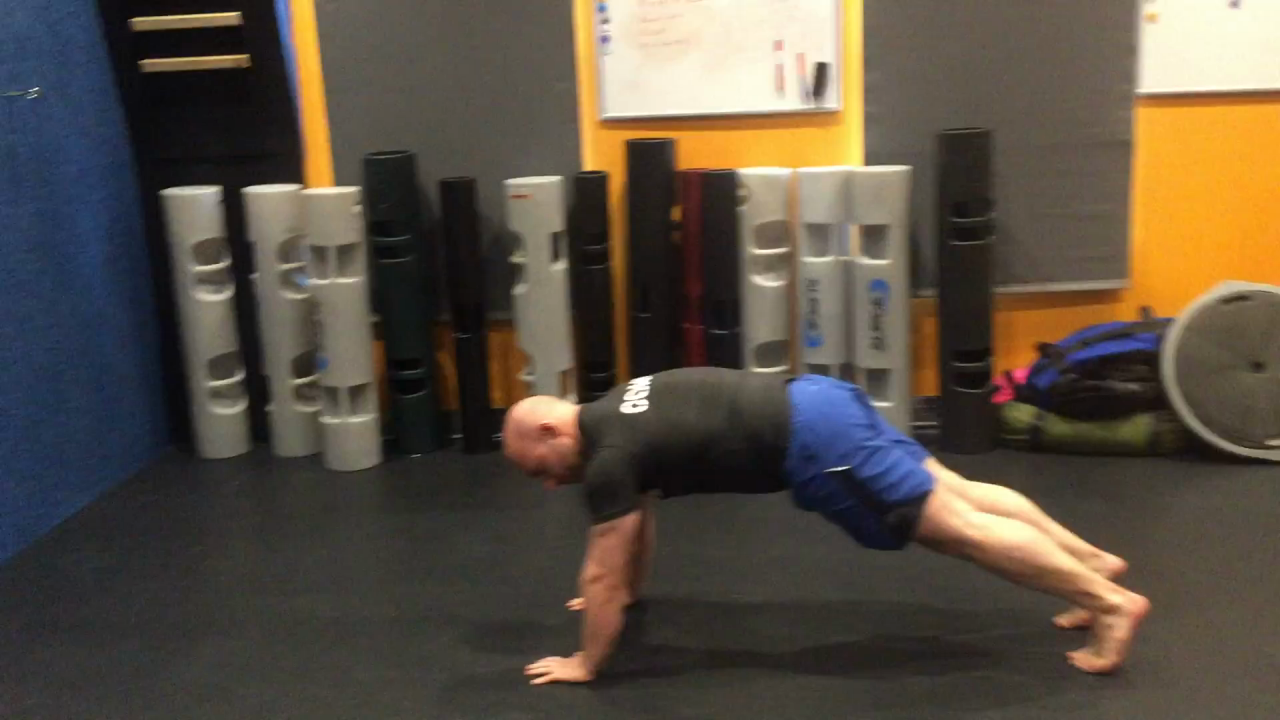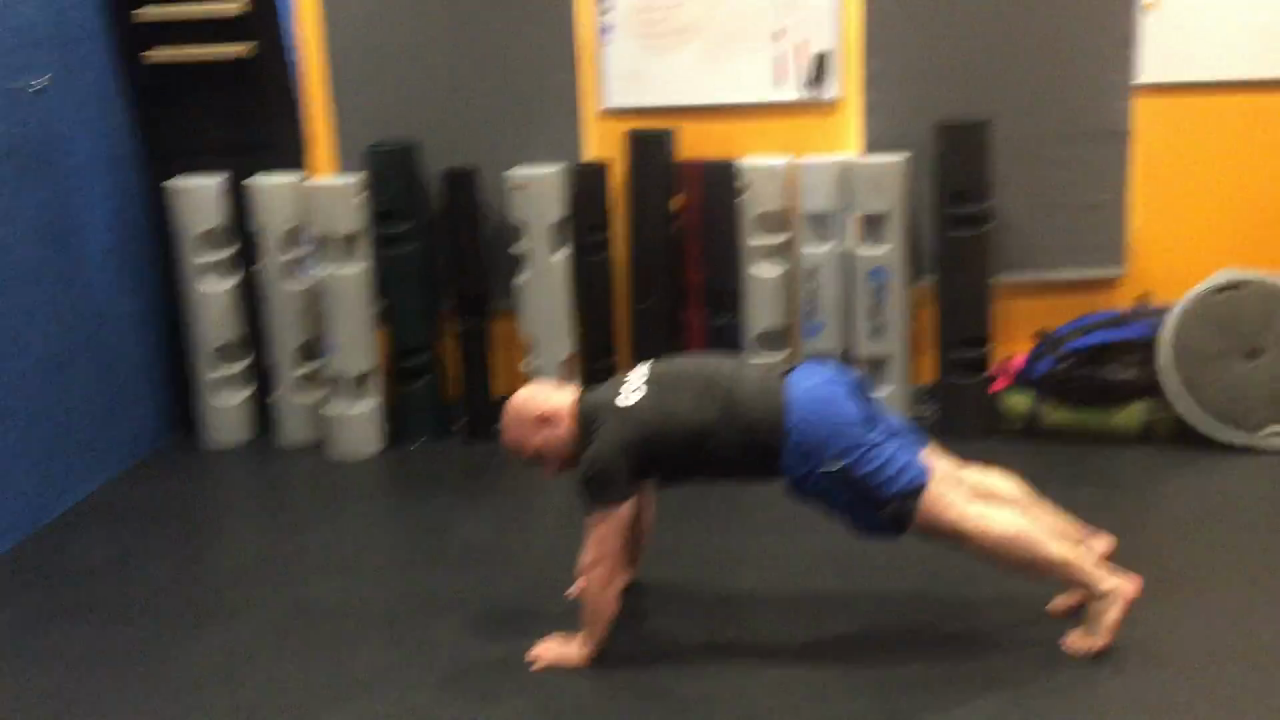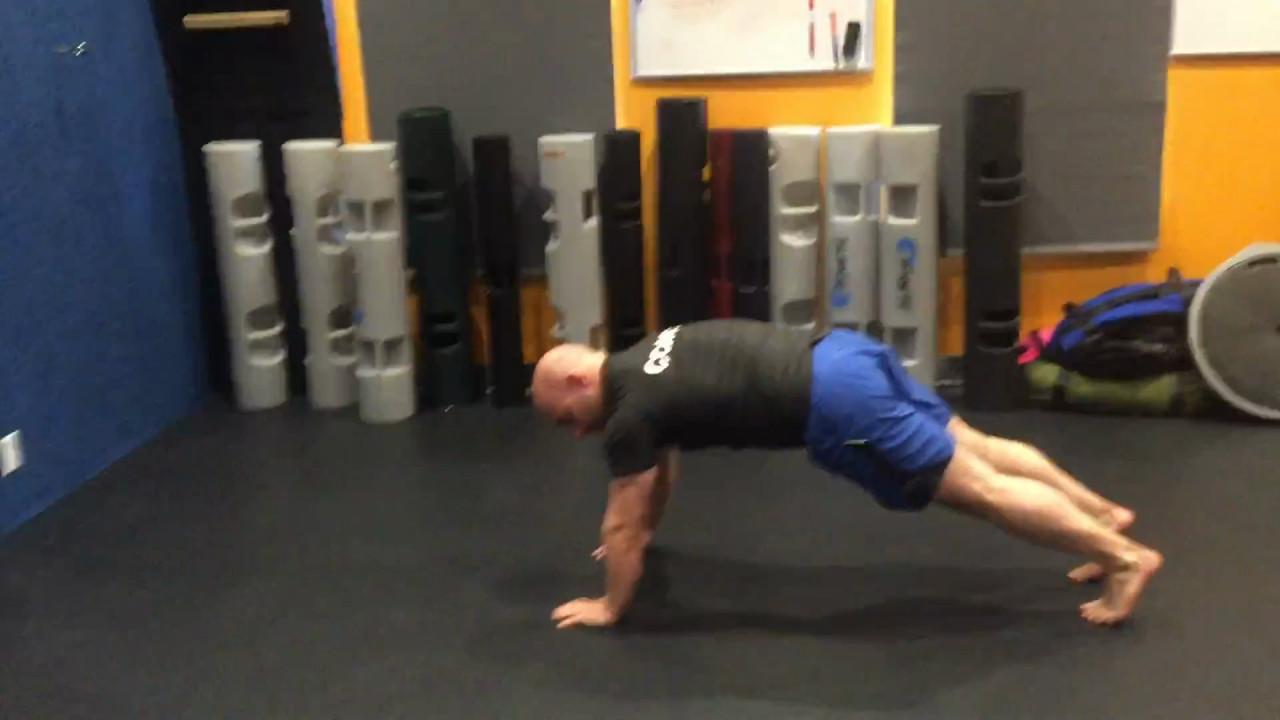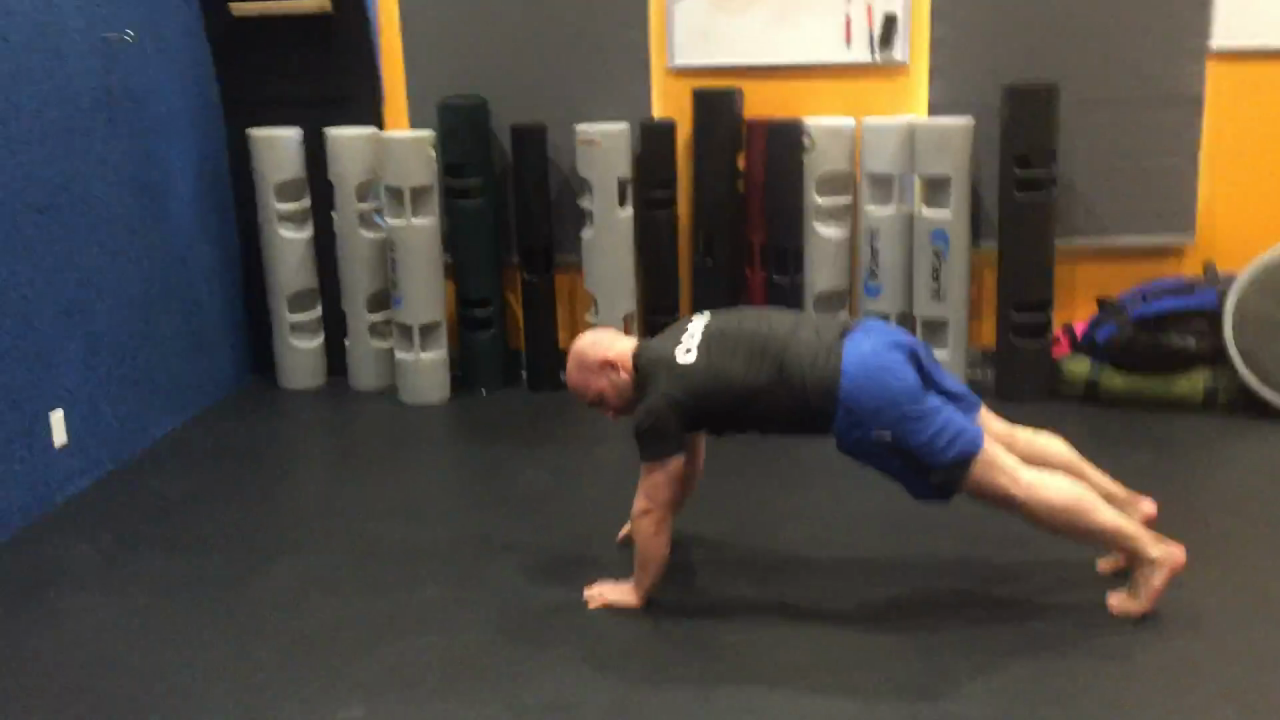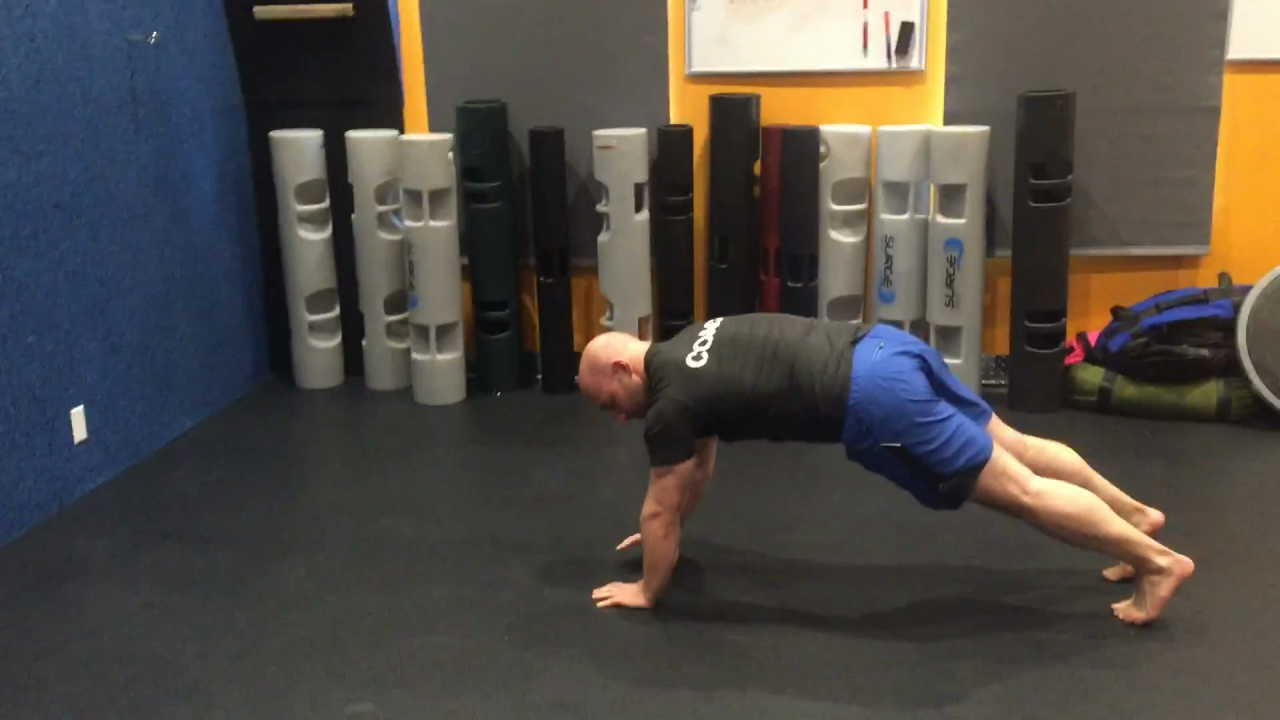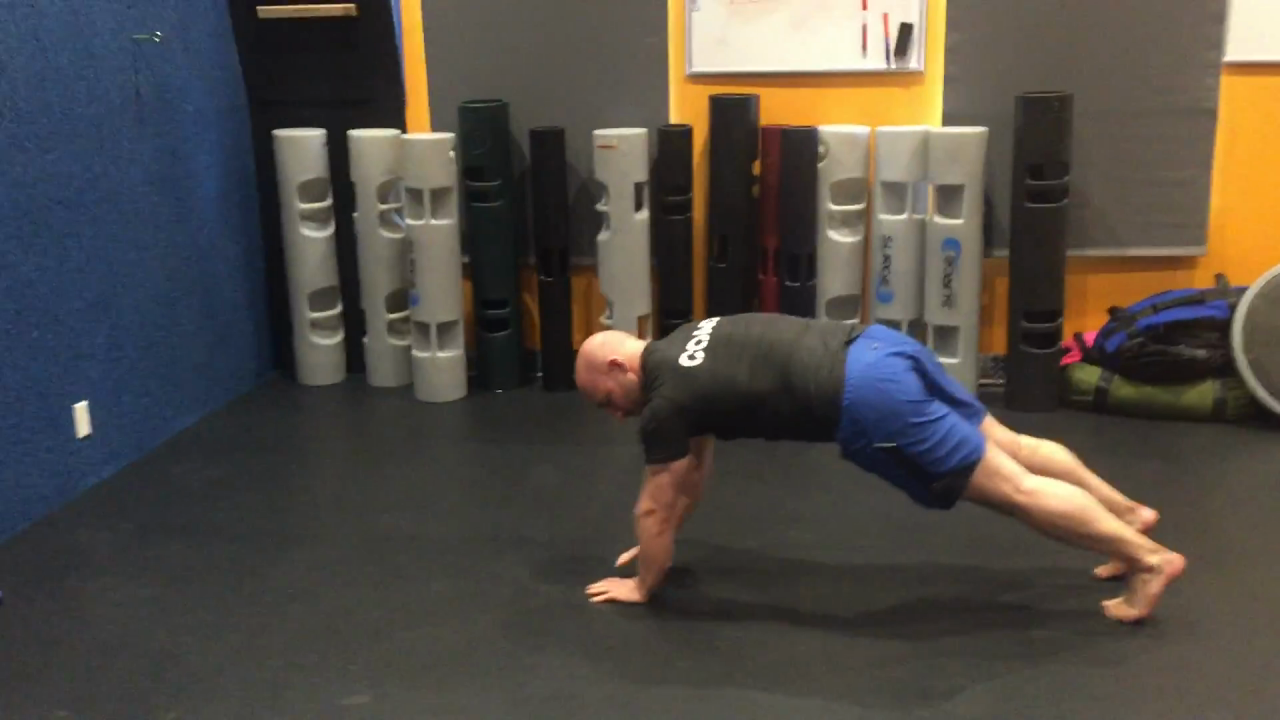
dt=0.1s
person 1, frame 1
left shoulder: (608, 457)
right shoulder: (616, 416)
left elbow: (602, 573)
right elbow: (640, 515)
left wrist: (586, 664)
right wrist: (626, 590)
left hip: (812, 440)
right hip: (816, 398)
left knee: (956, 525)
right knee: (956, 492)
left ankle: (1111, 601)
right ankle: (1093, 560)
person 1, frame 2
left shoulder: (605, 444)
right shoulder: (615, 404)
left elbow: (599, 558)
right elbow: (639, 498)
left wrist: (585, 644)
right wrist: (624, 570)
left hip: (809, 433)
right hip: (814, 385)
left knee: (952, 514)
right knee: (953, 476)
left ankle: (1103, 585)
right ankle: (1085, 543)
person 1, frame 3
left shoulder: (631, 410)
right shoulder: (644, 363)
left elbow: (623, 521)
right elbow: (661, 467)
left wrist: (610, 608)
right wrist: (641, 534)
left hip: (836, 404)
right hip: (842, 354)
left knee: (977, 487)
right knee: (974, 449)
left ankle: (1126, 560)
right ankle: (1106, 516)
person 1, frame 4
left shoulder: (661, 397)
right shoulder: (673, 349)
left elbow: (653, 505)
right elbow: (690, 451)
left wrist: (637, 589)
right wrist: (659, 521)
left hip: (864, 396)
right hip: (871, 344)
left knee: (1005, 479)
right knee: (1003, 438)
left ankle: (1151, 553)
right ankle: (1131, 506)
person 1, frame 5
left shoulder: (672, 401)
right shoulder: (688, 350)
left elbow: (660, 508)
right elbow: (700, 456)
left wrist: (647, 591)
right wrist: (668, 530)
left hip: (874, 400)
right hip: (884, 349)
left knee: (1016, 489)
right knee: (1012, 447)
left ankle: (1159, 562)
right ankle: (1138, 516)
person 1, frame 6
left shoulder: (667, 399)
right shoulder: (682, 351)
left elbow: (655, 505)
right elbow: (696, 459)
left wrist: (642, 586)
right wrist: (663, 537)
left hip: (867, 400)
right hip: (878, 348)
left knee: (1010, 487)
right knee: (1007, 447)
left ankle: (1149, 560)
right ankle: (1131, 515)
